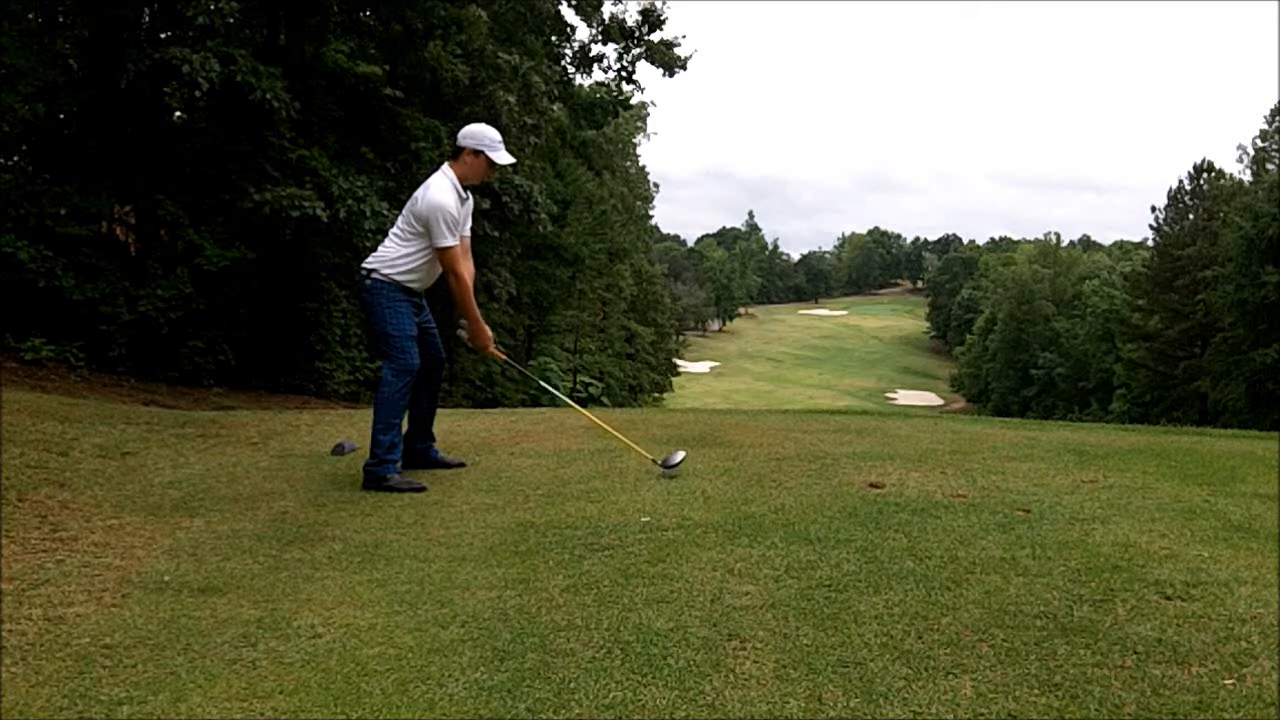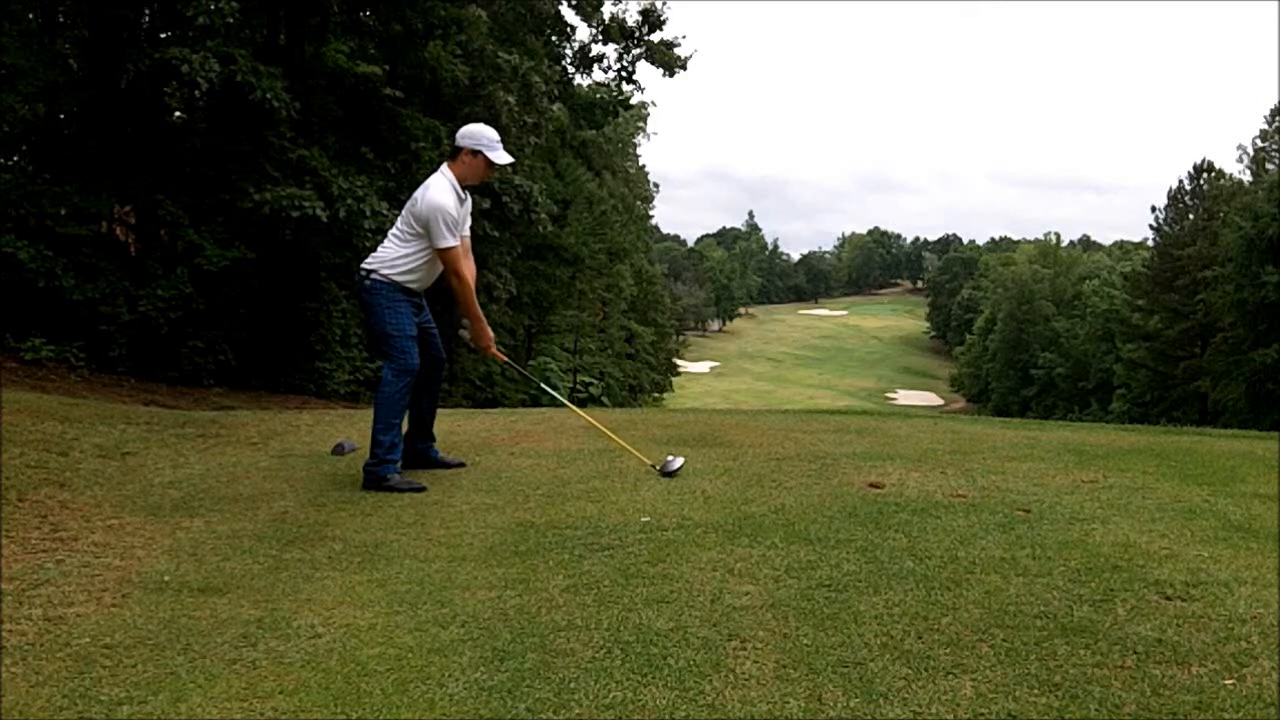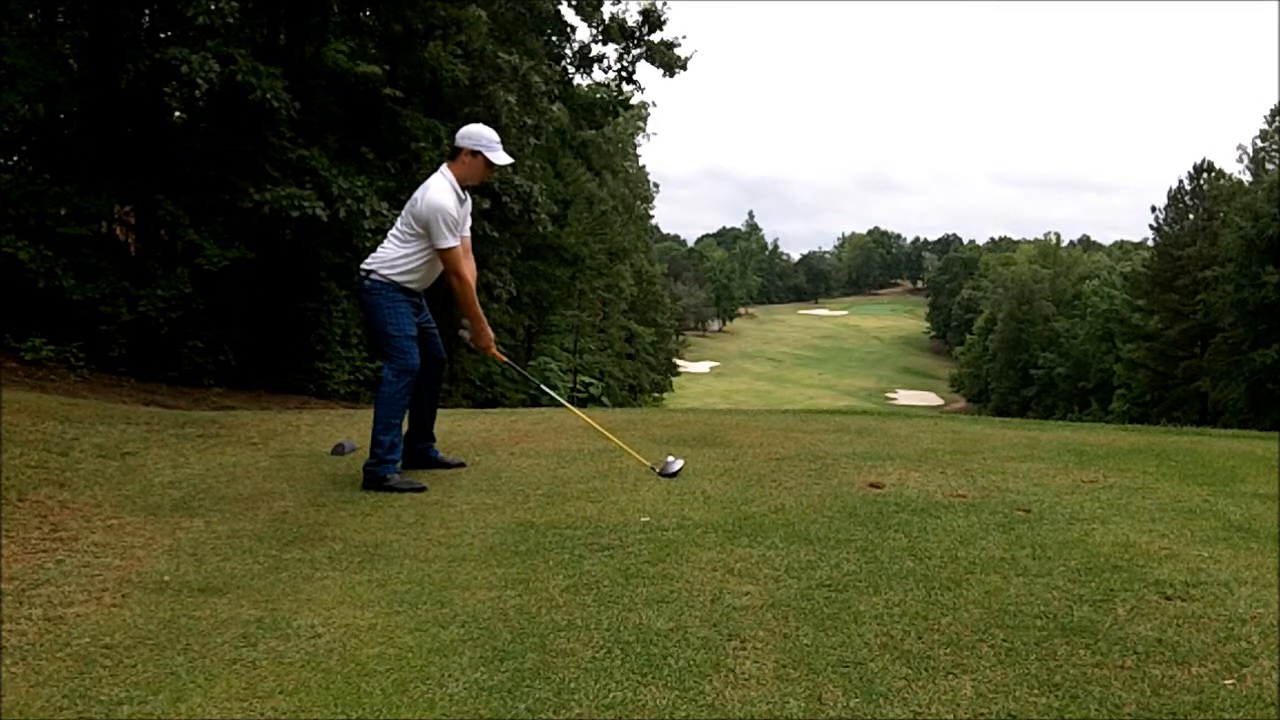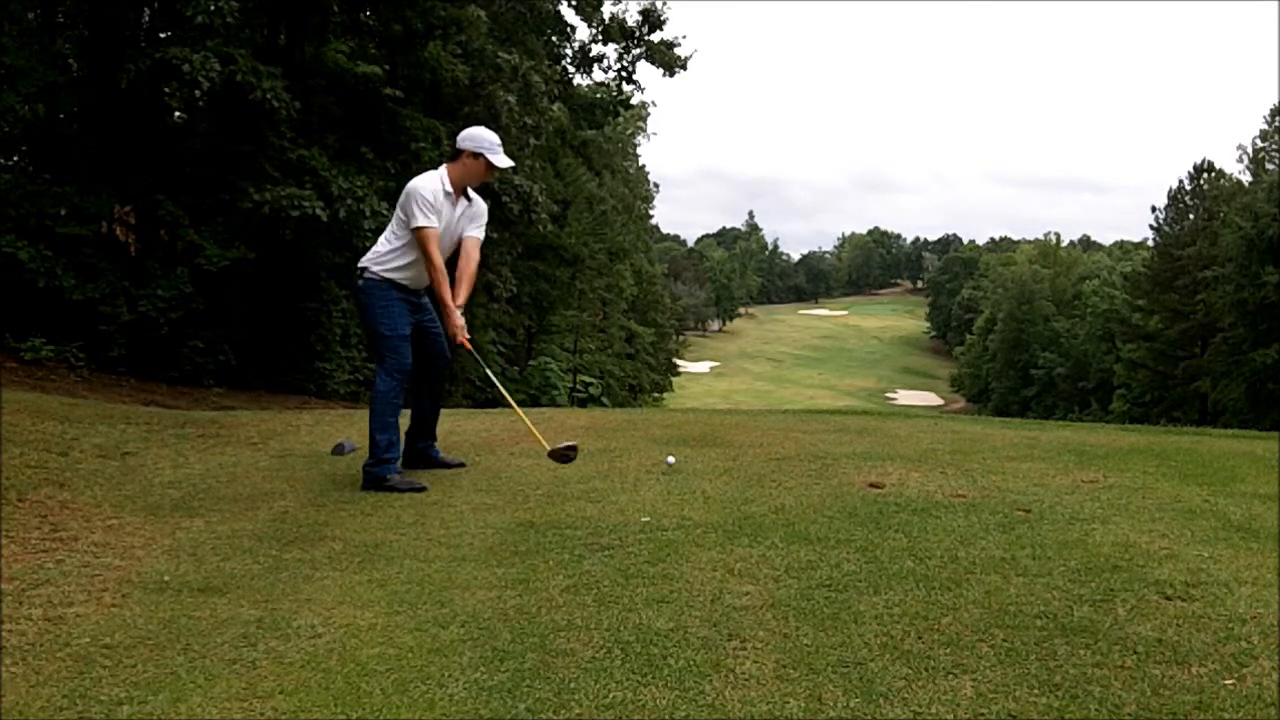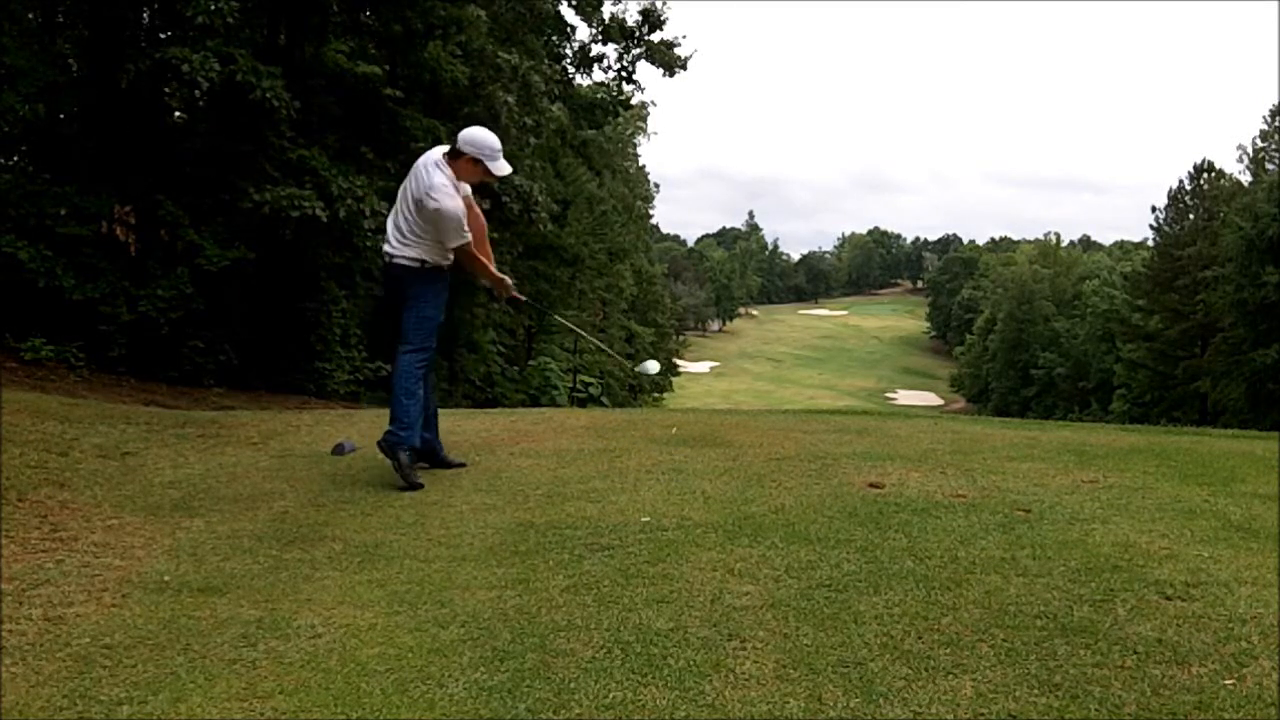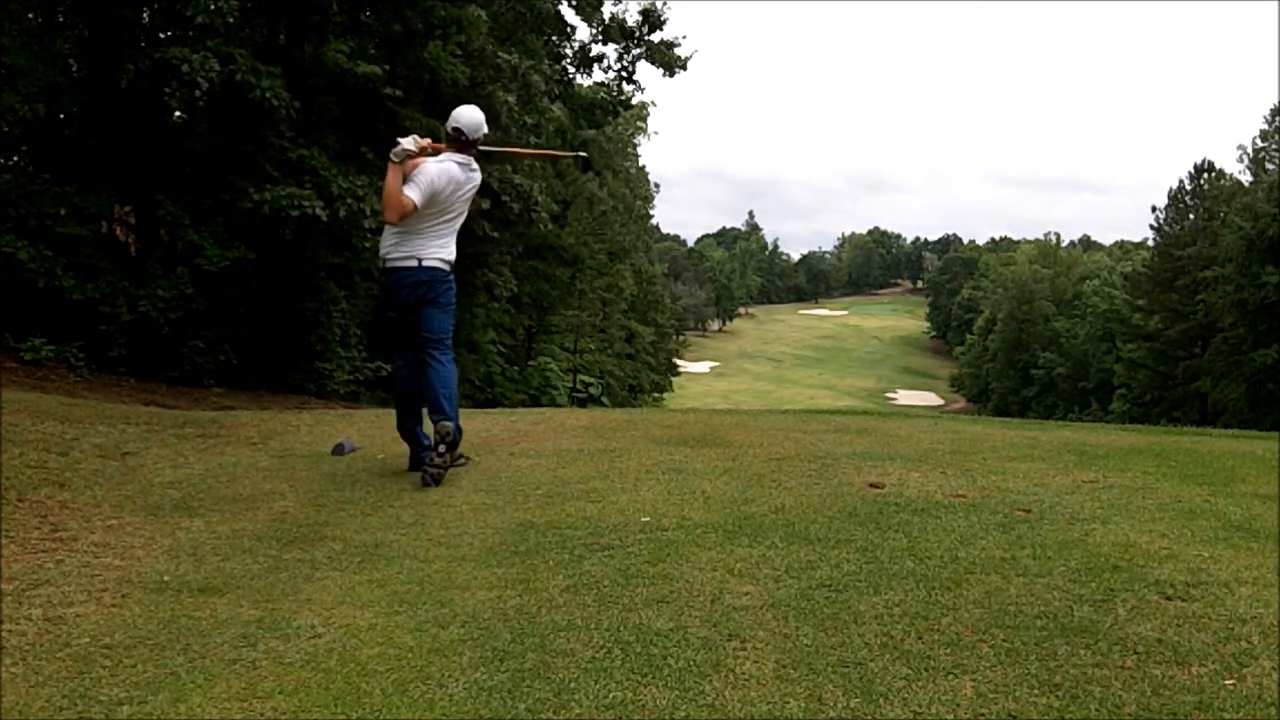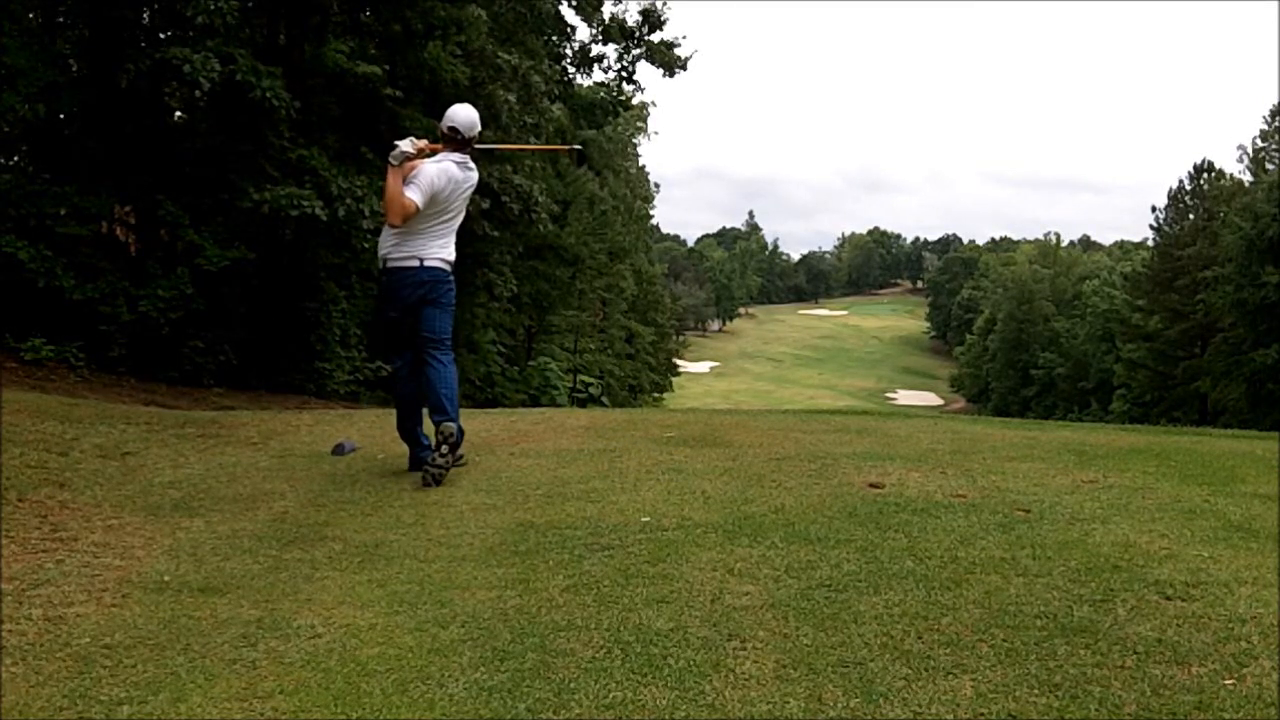
dt=0.7s
person 1, frame 1
left shoulder: (462, 196)
right shoulder: (440, 198)
left elbow: (465, 262)
right elbow: (454, 273)
left wrist: (468, 319)
right wrist: (477, 326)
left hip: (409, 289)
right hip: (385, 286)
left knee: (432, 362)
right knee: (403, 366)
left ankle: (418, 448)
right ankle: (381, 468)
person 1, frame 2
left shoulder: (460, 195)
right shoulder: (440, 199)
left elbow: (466, 261)
right elbow: (456, 273)
left wrist: (471, 320)
right wrist: (479, 326)
left hip: (408, 290)
right hip: (385, 287)
left knee: (432, 362)
right knee: (403, 366)
left ankle: (418, 449)
right ankle: (381, 468)
person 1, frame 3
left shoulder: (461, 196)
right shoulder: (440, 200)
left elbow: (466, 261)
right elbow: (456, 274)
left wrist: (471, 320)
right wrist: (480, 327)
left hip: (409, 290)
right hip: (385, 287)
left knee: (432, 362)
right knee: (404, 366)
left ankle: (419, 449)
right ankle: (381, 469)
person 1, frame 4
left shoulder: (476, 206)
right shoulder: (423, 188)
left elbow: (469, 260)
right elbow: (431, 256)
left wrist: (458, 308)
right wrist: (449, 311)
left hip: (413, 291)
right hip: (381, 285)
left knee: (436, 362)
right knee: (397, 366)
left ankle: (420, 448)
right ankle: (380, 469)
person 1, frame 5
left shoulder: (438, 155)
right shoulder: (441, 200)
left elbow: (473, 214)
right elbow: (466, 255)
left wrist: (491, 267)
right wrist: (494, 279)
left hip: (398, 267)
right hip: (423, 275)
left knee: (415, 354)
right knee: (416, 354)
left ankle: (425, 443)
right ankle: (402, 440)
person 1, frame 6
left shoulder: (434, 171)
right shoulder: (472, 173)
left elbow: (391, 213)
left wrist: (397, 160)
right wrist: (410, 158)
left hip: (399, 273)
right hip: (436, 274)
left knee: (406, 359)
right knee: (439, 353)
left ankle: (419, 447)
right ankle: (446, 426)
person 1, frame 7
left shoulder: (431, 171)
right shoulder: (469, 173)
left elbow: (395, 216)
left wrist: (396, 165)
right wrist: (411, 161)
left hip: (399, 273)
right hip: (436, 274)
left knee: (404, 359)
right knee: (438, 352)
left ankle: (419, 448)
right ankle: (447, 426)
